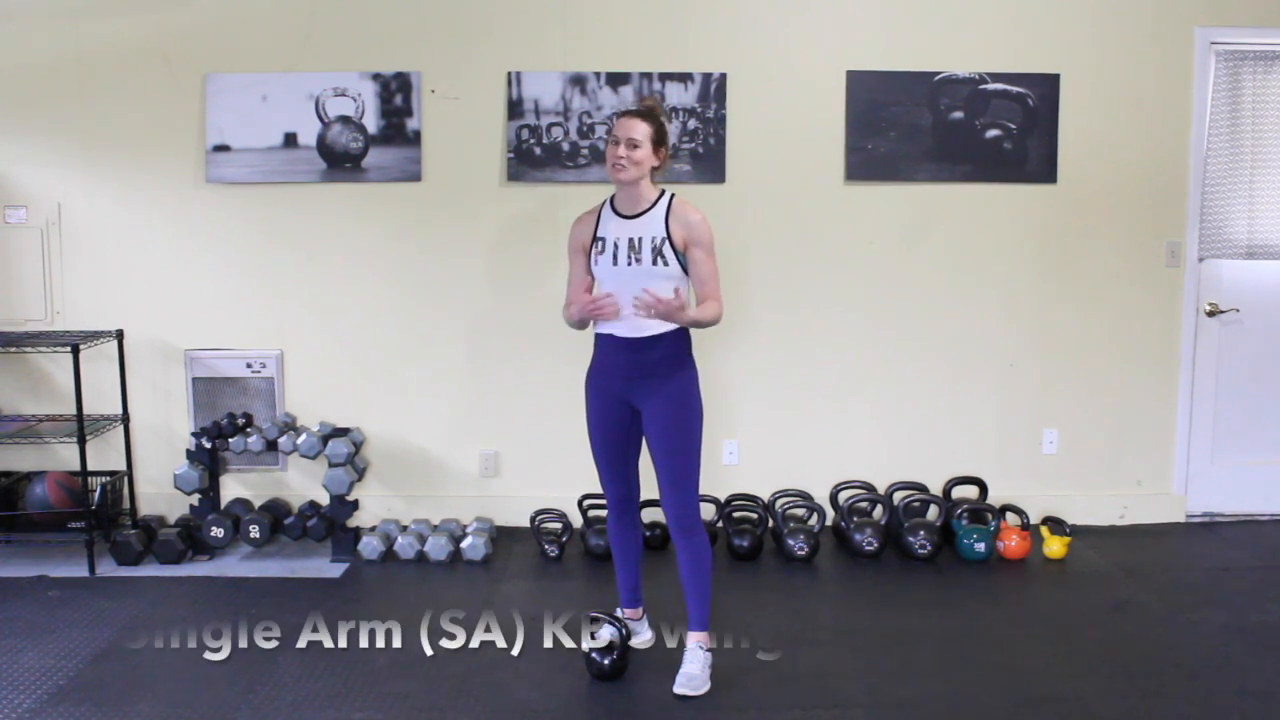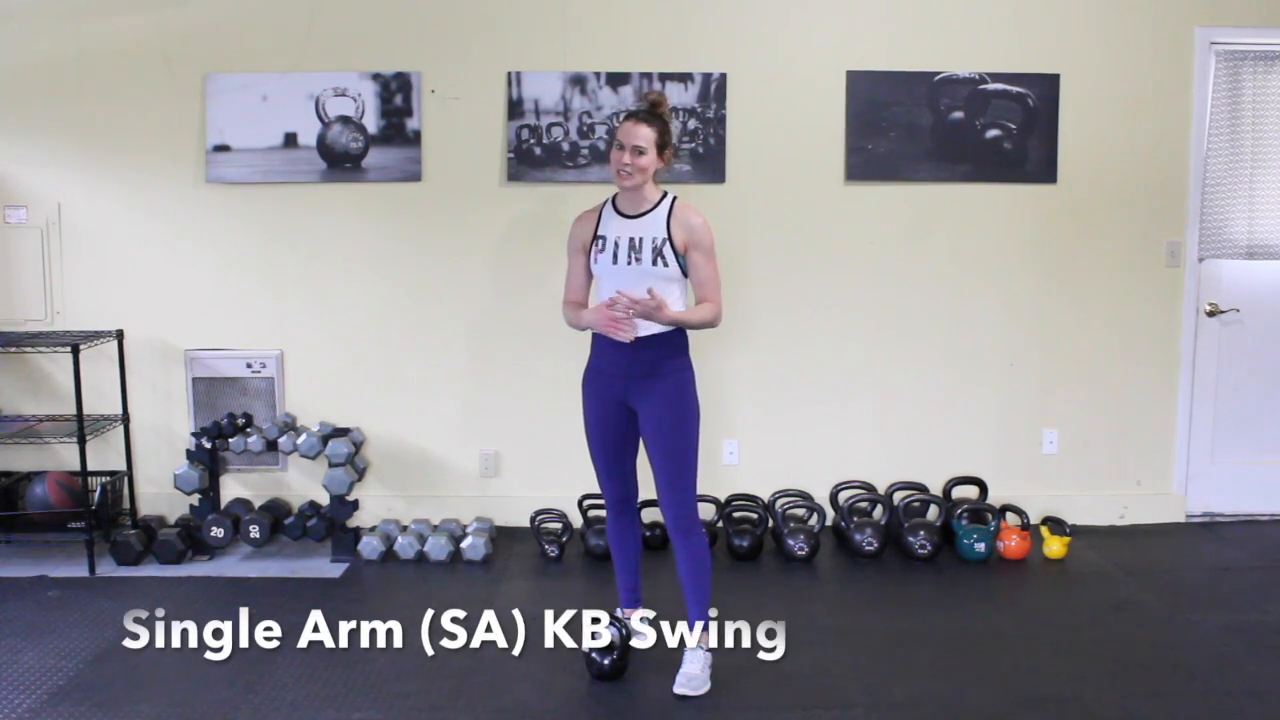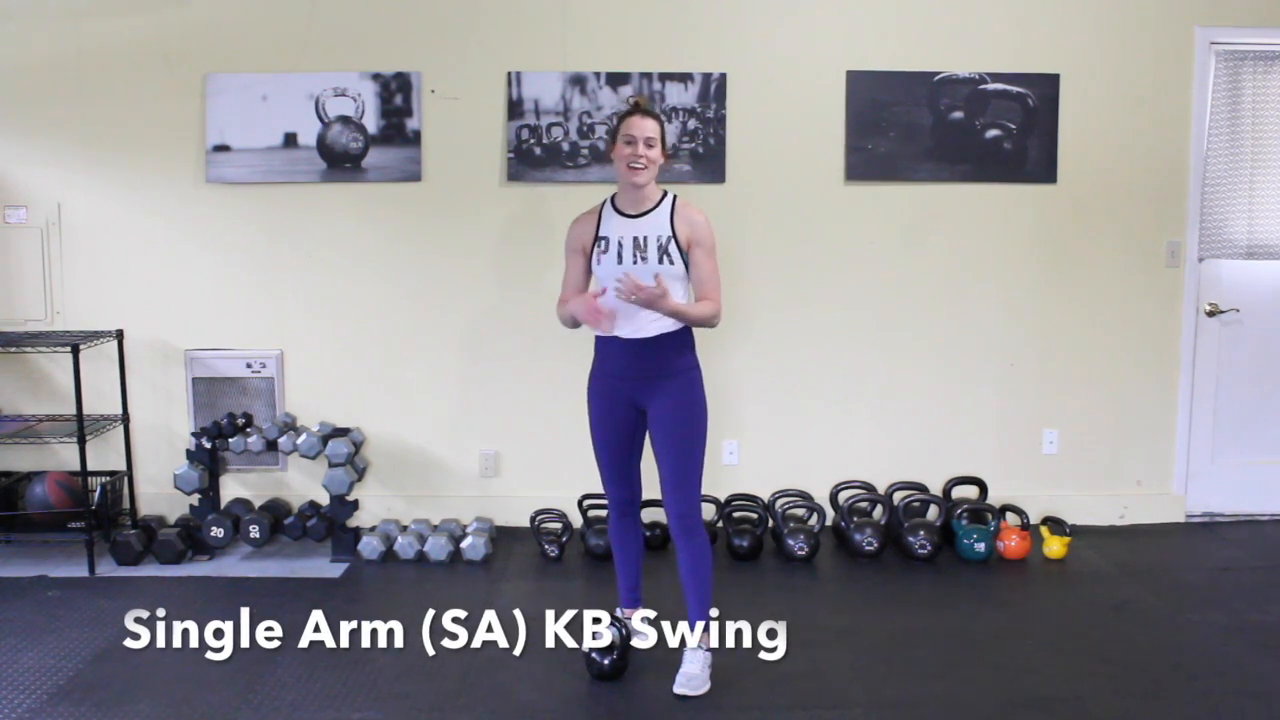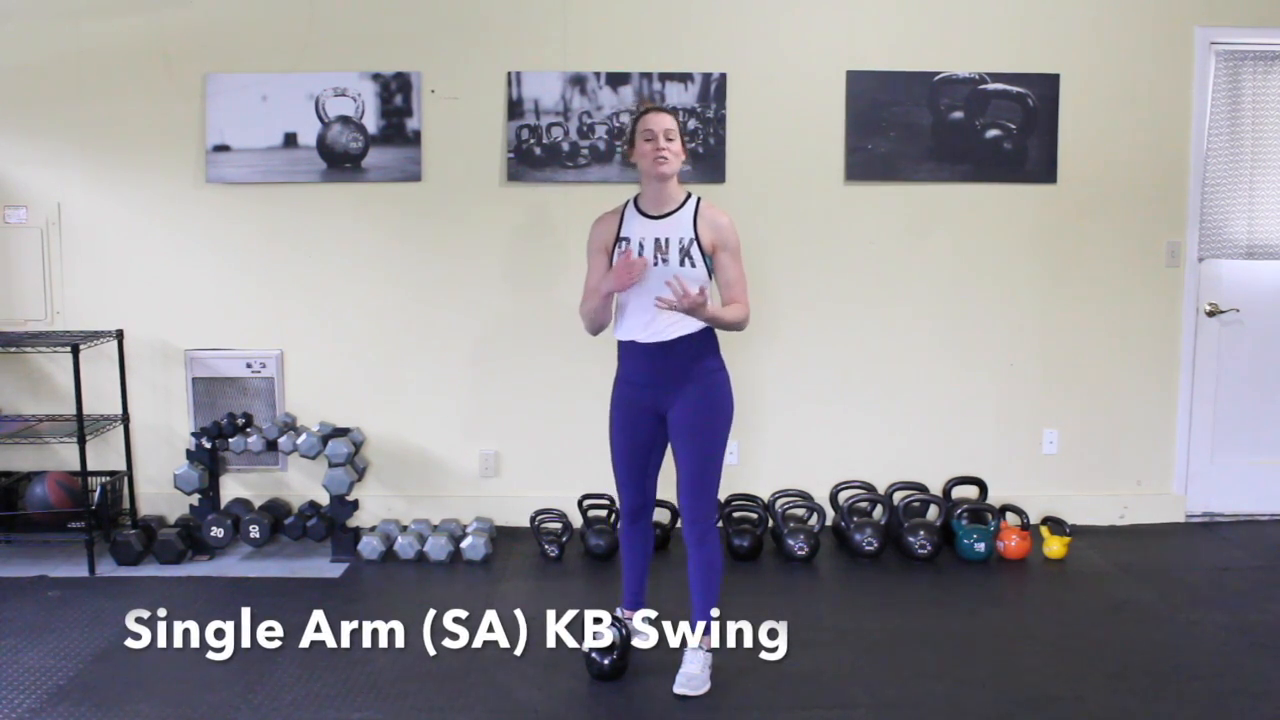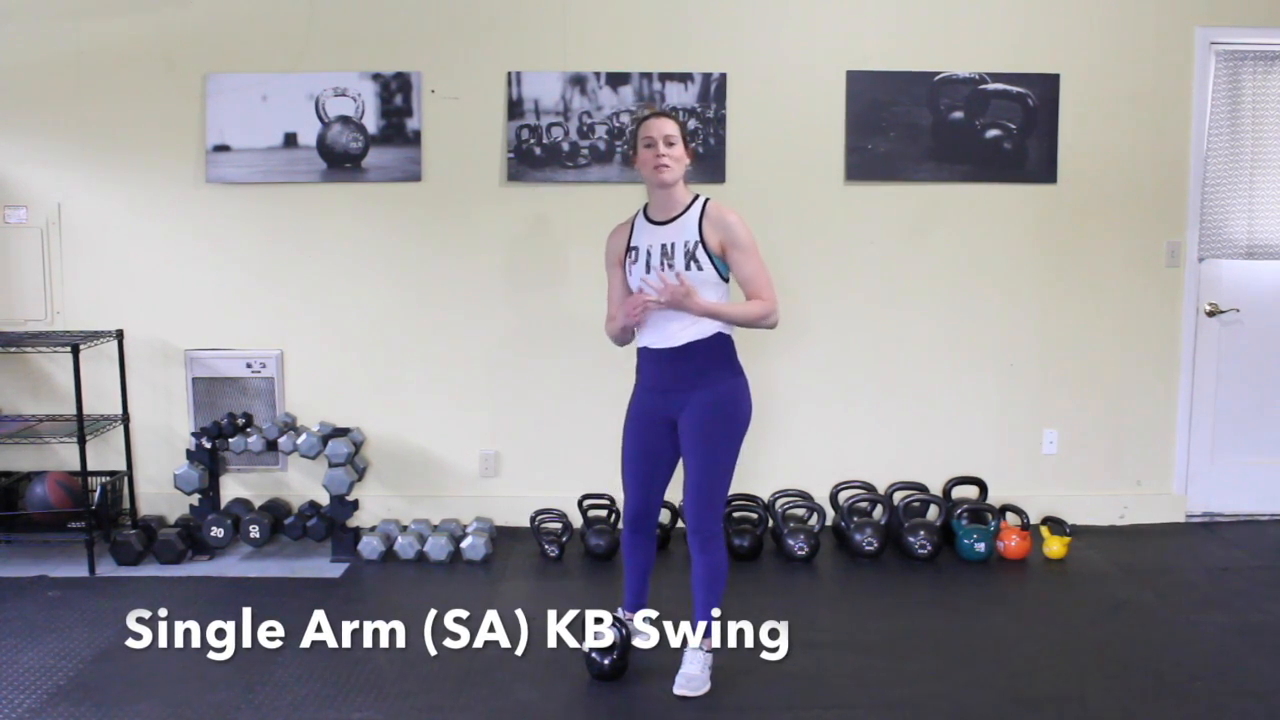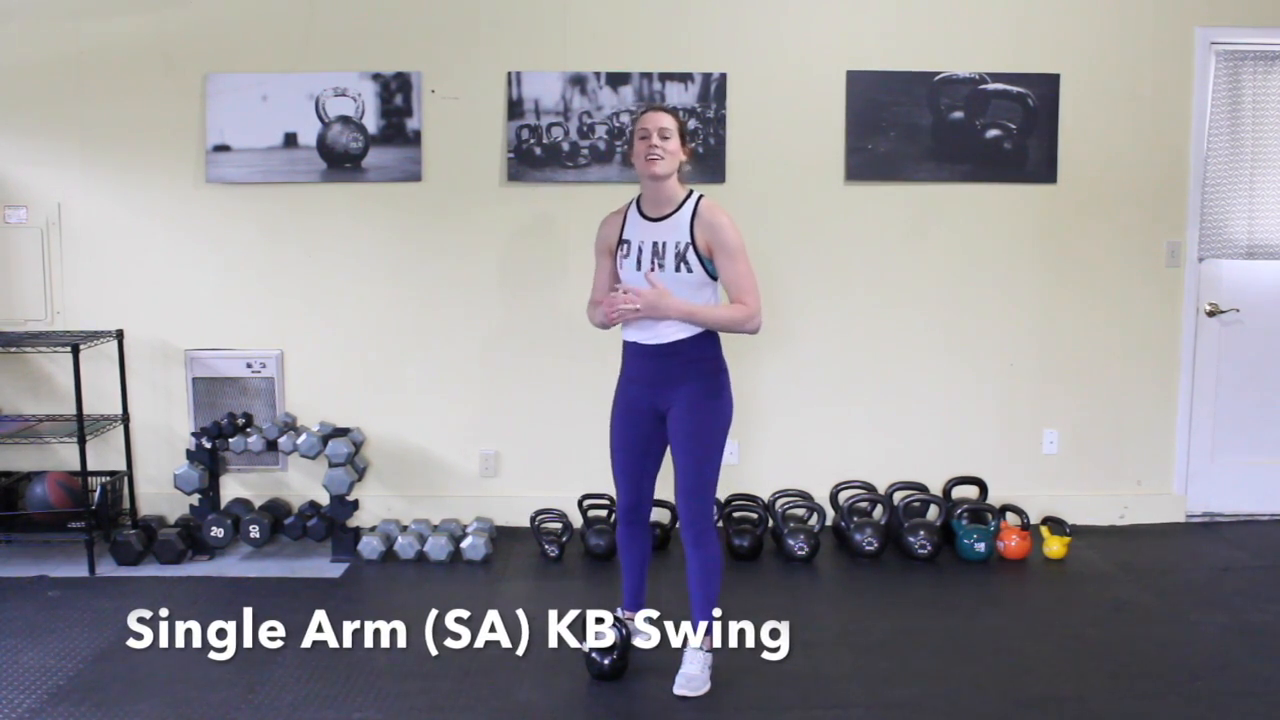
dt=0.5s
person 1, frame 1
left shoulder: (686, 218)
right shoulder: (587, 225)
left elbow: (713, 306)
right elbow: (571, 309)
left wrist: (681, 313)
right wrist: (583, 311)
left hip: (669, 371)
right hip: (607, 371)
left knee: (682, 510)
right knee: (620, 503)
left ankle: (698, 643)
right ankle: (632, 617)
person 1, frame 2
left shoulder: (687, 222)
right shoulder: (588, 224)
left elbow: (712, 310)
right elbow: (570, 307)
left wrist: (665, 313)
right wrist: (593, 317)
left hip: (665, 372)
right hip: (604, 373)
left knee: (680, 512)
right knee: (618, 503)
left ankle: (699, 644)
right ankle: (630, 616)
person 1, frame 3
left shoulder: (688, 219)
right shoulder: (587, 225)
left elbow: (712, 309)
right elbow: (564, 305)
left wrist: (665, 303)
right wrist: (578, 308)
left hip: (674, 374)
right hip: (611, 376)
left knee: (684, 511)
right knee: (621, 503)
left ankle: (699, 643)
right ankle: (630, 615)
person 1, frame 4
left shoulder: (711, 221)
right shoulder: (608, 226)
left elbow: (740, 313)
right elbow: (591, 321)
left wrist: (702, 309)
right wrist: (612, 288)
left hip: (698, 378)
right hip: (634, 380)
left knee: (697, 515)
right knee: (633, 507)
left ankle: (700, 645)
right ankle: (630, 616)
person 1, frame 5
left shoulder: (719, 220)
right shoulder: (622, 237)
left elbow: (767, 311)
right elbow: (615, 332)
left wrist: (698, 303)
right wrist: (627, 317)
left hip: (714, 383)
right hip: (651, 386)
left knee: (702, 521)
right knee: (637, 513)
left ankle: (701, 646)
right ankle: (630, 619)
person 1, frame 6
left shoulder: (711, 221)
right shoulder: (614, 225)
left elbow: (751, 317)
right elbow: (596, 308)
left wrist: (674, 307)
right wrist: (609, 311)
left hip: (698, 379)
right hip: (636, 378)
left knee: (694, 514)
right knee: (630, 506)
left ankle: (700, 647)
right ankle: (631, 619)
